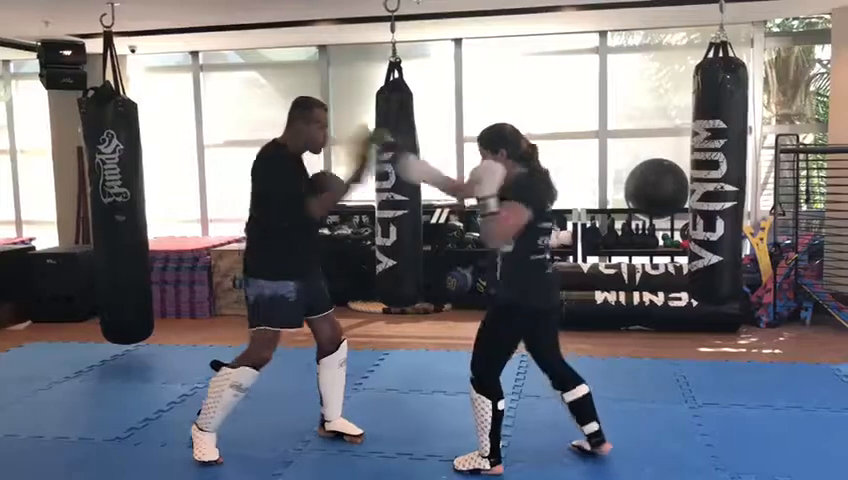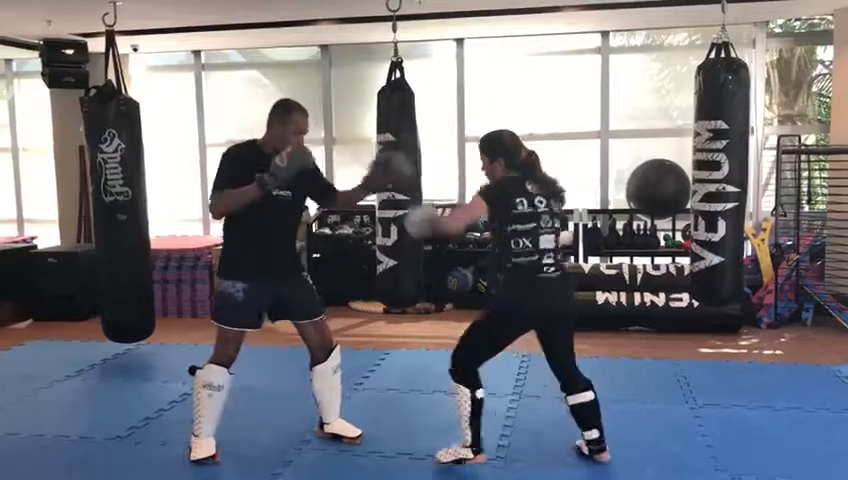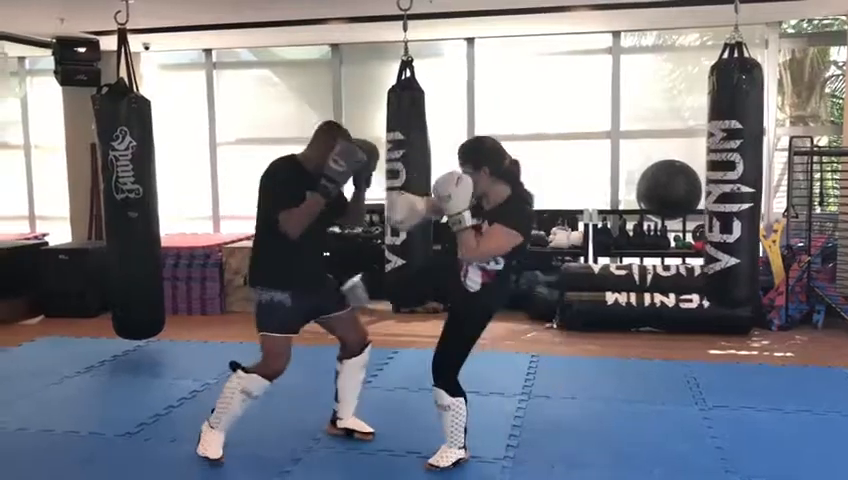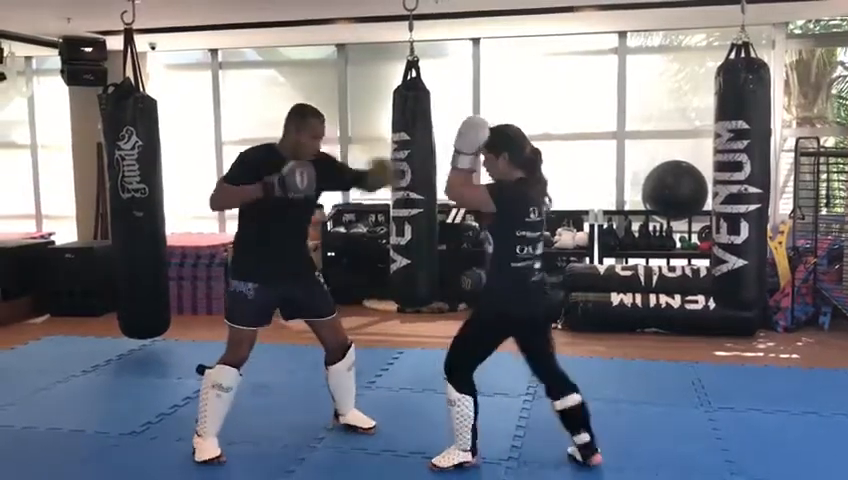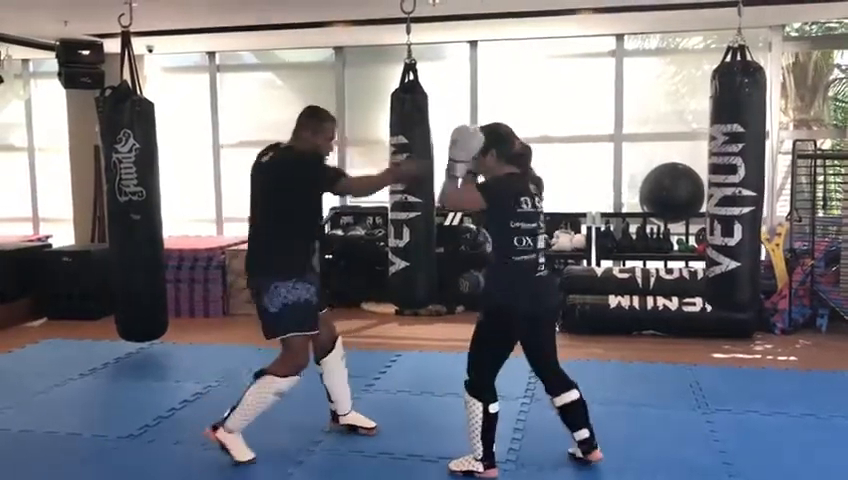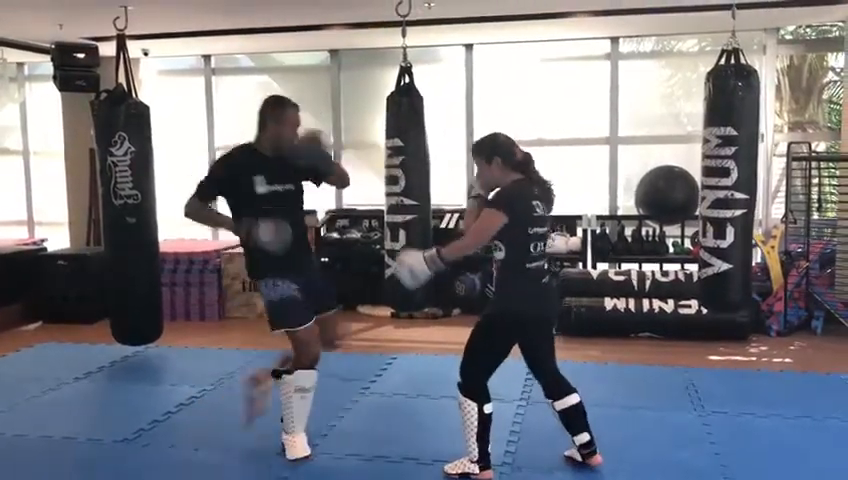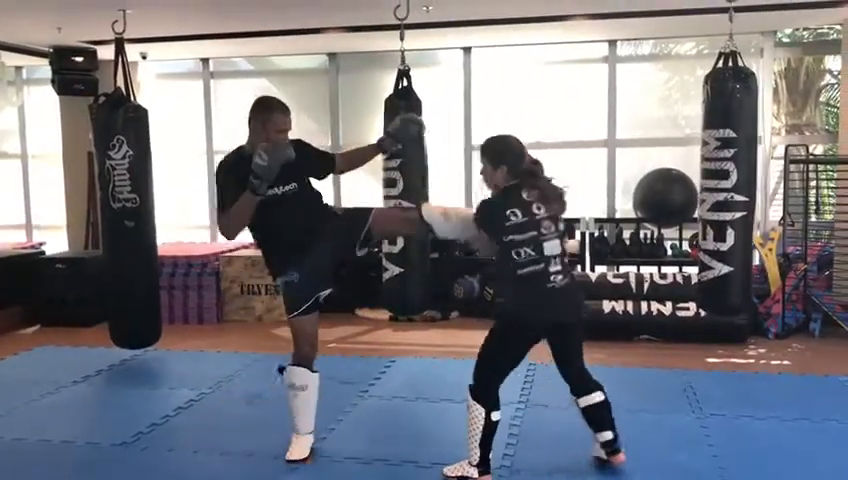
dt=0.5s
person 1, frame 1
left shoulder: (290, 159)
right shoulder: (275, 159)
left elbow: (307, 203)
right elbow: (317, 210)
left wrist: (328, 186)
right wrist: (351, 177)
left hip: (301, 268)
right hip: (272, 273)
left knee: (331, 337)
right knee: (259, 354)
left ankle: (330, 419)
right ankle: (203, 430)
person 1, frame 2
left shoulder: (300, 165)
right shoulder: (239, 157)
left elbow: (336, 201)
right elbow: (218, 208)
left wrist: (372, 184)
right wrist: (265, 182)
left hip: (288, 270)
right hip: (242, 274)
left knee: (322, 343)
right knee: (225, 353)
left ankle: (331, 421)
right ankle: (202, 438)
person 1, frame 3
left shoulder: (321, 177)
right shoulder: (282, 173)
left elbow: (351, 220)
right elbow: (291, 227)
left wrist: (361, 185)
right wrist: (328, 188)
left hip: (313, 275)
right hip: (276, 282)
left knee: (357, 340)
right knee: (274, 363)
left ankle: (342, 418)
right ankle: (213, 430)
person 1, frame 4
left shoulder: (320, 164)
right shoulder: (256, 159)
left elbow: (367, 182)
right elbow: (218, 201)
left wrist: (380, 172)
right wrist: (269, 187)
left hip: (298, 269)
right hip: (253, 274)
left knee: (337, 342)
right knee: (236, 355)
left ankle: (346, 411)
right ankle: (205, 436)
person 1, frame 5
left shoulder: (271, 157)
right shoulder: (299, 163)
right elbow: (351, 187)
right wrist: (395, 174)
left hip: (290, 269)
right hip: (281, 274)
left knee: (326, 339)
right knee: (295, 359)
left ankle: (343, 412)
right ankle: (228, 430)
person 1, frame 6
left shoulder: (296, 158)
right shoulder: (235, 163)
left elbow: (341, 181)
right elbow: (194, 208)
left wrist: (321, 156)
right wrist: (241, 227)
left hip: (302, 262)
right hip: (276, 273)
right knee: (308, 350)
left ankle: (265, 381)
right ankle: (293, 433)
person 1, frame 7
left shoulder: (296, 151)
right shoulder: (232, 168)
left elbow: (337, 163)
right elbow: (228, 230)
left wrist: (385, 144)
right wrist: (257, 187)
left hip: (331, 230)
right hip: (293, 262)
left knee: (399, 220)
right knee: (304, 349)
right ankle: (303, 435)
person 2, frame 1
left shoulder: (525, 188)
right shoulder: (520, 182)
left elbow: (494, 239)
right elbow: (463, 188)
left wrist: (487, 199)
right wrist: (429, 175)
left hip: (517, 298)
right hip: (542, 294)
left knee: (484, 374)
right knee: (554, 364)
left ankle: (489, 458)
right ankle: (597, 438)
person 2, frame 2
left shoulder: (500, 190)
right shoulder: (547, 188)
left elbow: (453, 225)
left wrist: (427, 221)
left hip: (518, 300)
right hip: (557, 297)
left knee: (463, 363)
right knee: (567, 369)
left ankle: (470, 447)
right ankle: (596, 444)
person 2, frame 3
left shoulder: (516, 214)
right shoulder: (482, 198)
left elbow: (472, 253)
right elbow: (444, 206)
left wrist: (459, 211)
right wrist: (422, 207)
left hip: (479, 299)
right hip: (460, 284)
left knee: (444, 371)
left ankle: (456, 448)
person 2, frame 4
left shoulder: (510, 193)
right shoulder: (531, 189)
left elbow: (454, 192)
left wrist: (464, 152)
left hip: (503, 301)
right hip: (531, 299)
left knee: (457, 368)
right knee: (548, 369)
left ankle: (463, 450)
right ankle: (587, 448)
person 2, frame 5
left shoulder: (499, 187)
right shoulder: (526, 184)
left elbow: (448, 201)
right elbow: (481, 205)
left wrist: (458, 162)
right wrist: (470, 172)
left hip: (508, 300)
right hip: (540, 295)
left knee: (479, 377)
right knee: (549, 369)
right ankle: (588, 445)
person 2, frame 6
left shoulder: (508, 197)
right shoulder: (534, 191)
left elbow: (470, 241)
right elbow: (486, 229)
left wrist: (428, 260)
right wrist: (481, 195)
left hip: (513, 305)
right hip: (541, 300)
left knee: (472, 377)
right knee: (549, 373)
right ankle: (588, 449)
person 2, frame 7
left shoulder: (491, 208)
right shoulder: (548, 193)
left elbow: (484, 244)
left hip: (524, 310)
right hip: (566, 302)
left knee: (483, 383)
right knee: (577, 374)
right ankle: (612, 449)
